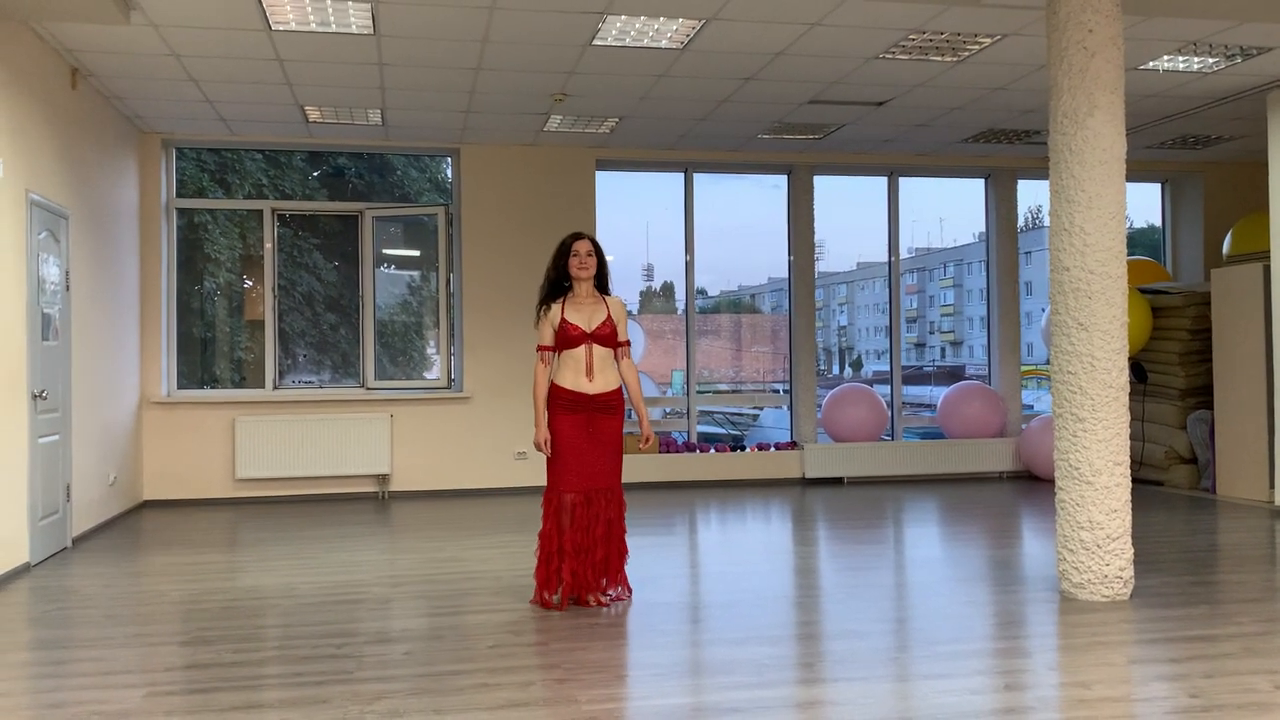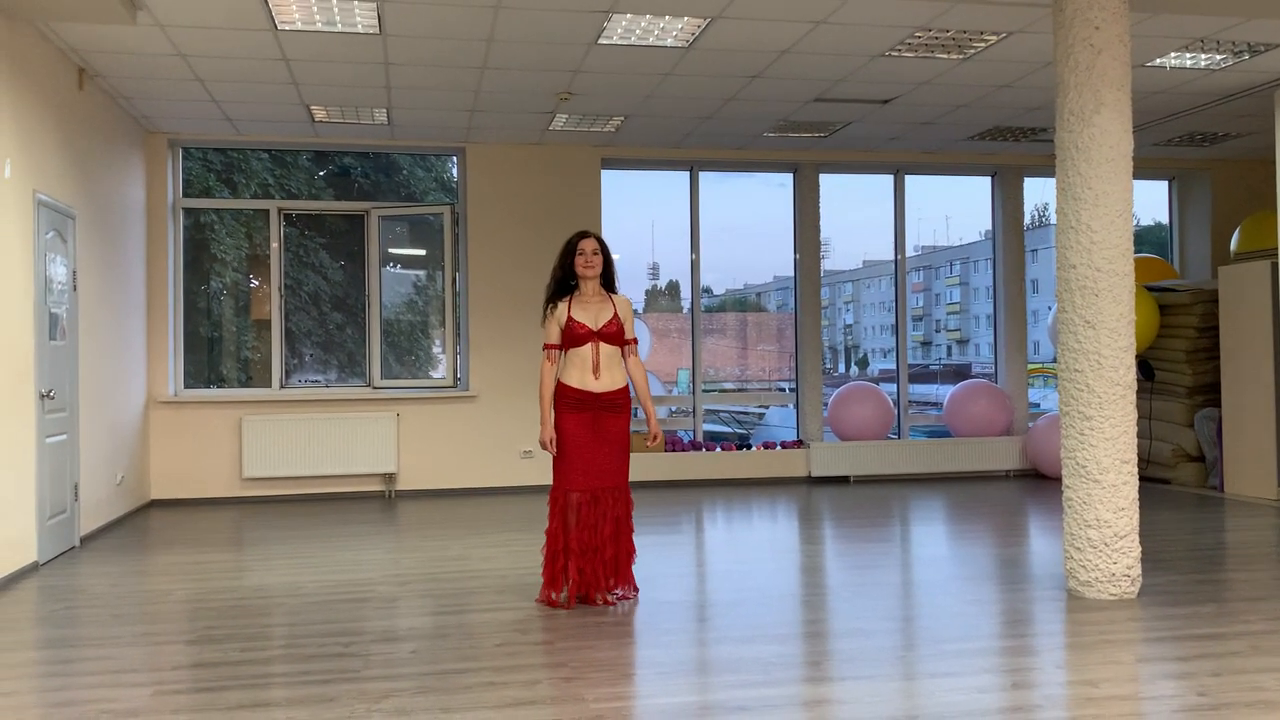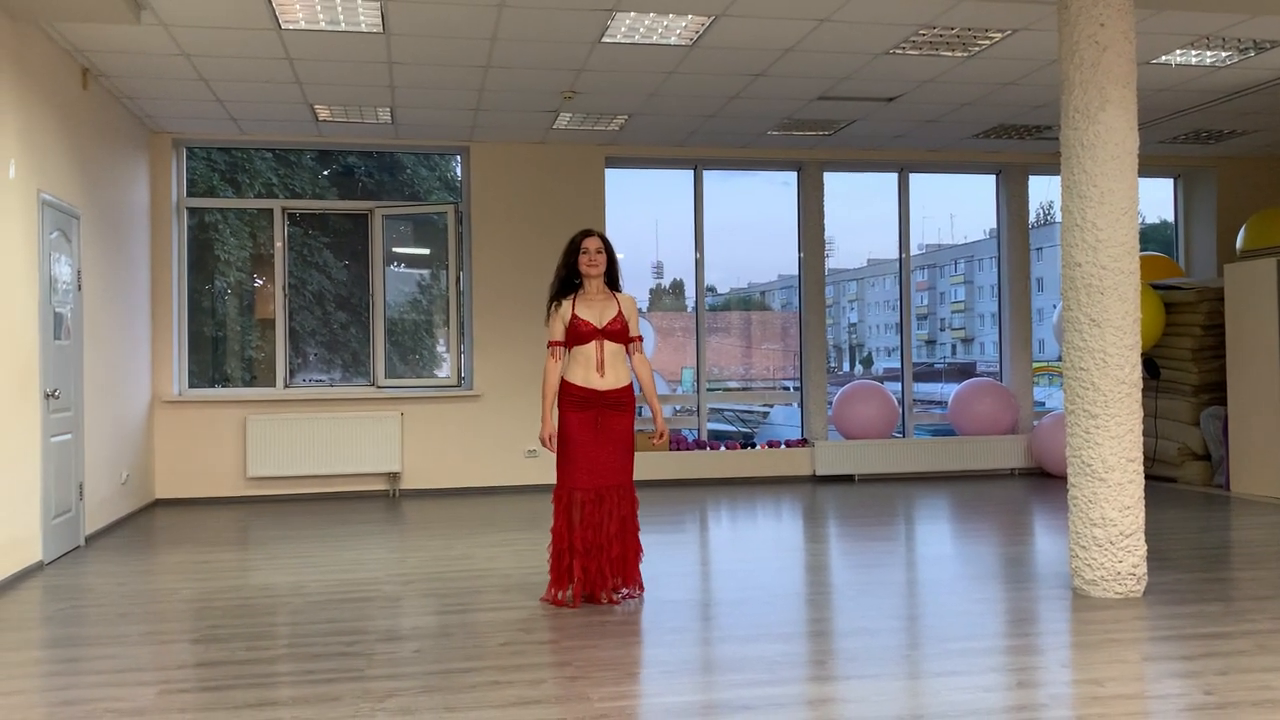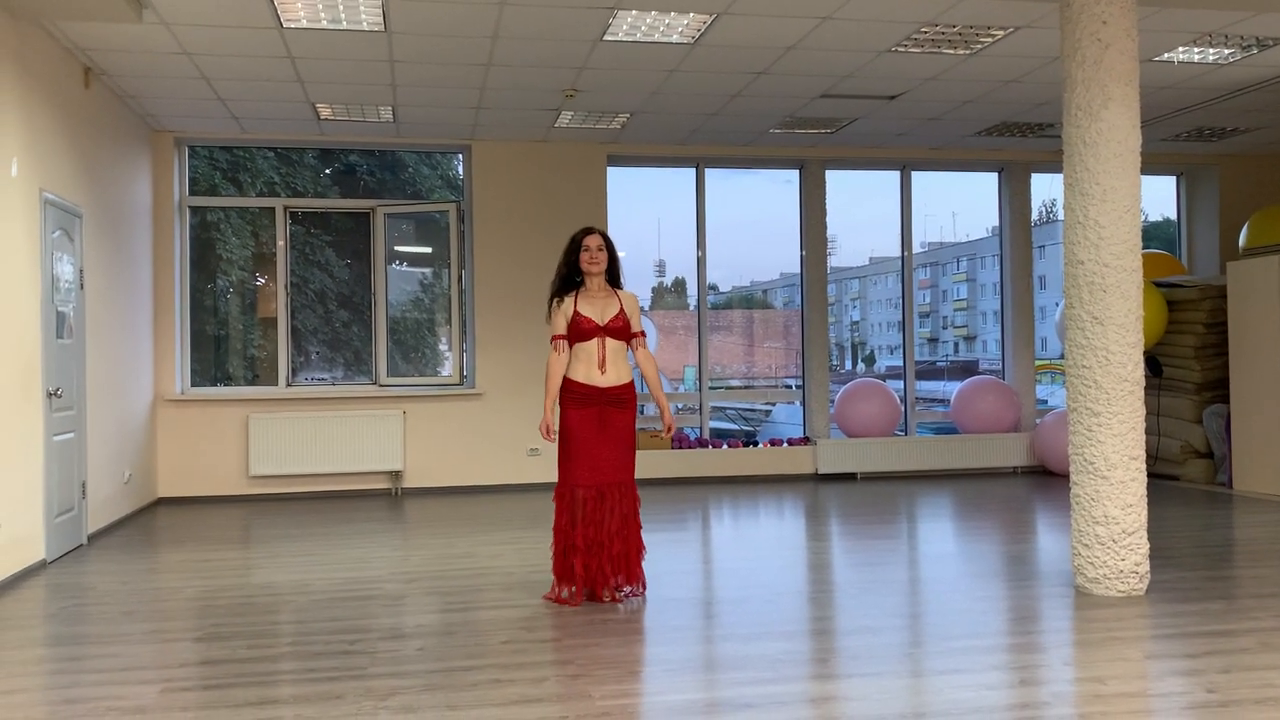
dt=0.2s
person 1, frame 1
left shoulder: (615, 307)
right shoulder: (552, 311)
left elbow: (625, 362)
right elbow: (543, 367)
left wrist: (643, 416)
right wrist: (540, 423)
left hip: (608, 409)
right hip: (566, 409)
left knee: (604, 493)
right knee: (566, 492)
left ankle: (599, 581)
right ankle: (564, 582)
person 1, frame 2
left shoulder: (621, 306)
right shoulder: (559, 309)
left elbow: (633, 361)
right elbow: (549, 365)
left wrist: (651, 415)
right wrist: (545, 421)
left hip: (615, 407)
right hip: (572, 407)
left knee: (611, 491)
right knee: (573, 490)
left ankle: (607, 580)
right ankle: (571, 581)
person 1, frame 3
left shoulder: (626, 304)
right shoulder: (563, 307)
left elbow: (638, 358)
right elbow: (554, 362)
left wrist: (657, 412)
right wrist: (546, 417)
left hip: (619, 405)
right hip: (576, 405)
left knee: (616, 489)
right knee: (578, 488)
left ankle: (612, 579)
right ankle: (576, 579)
person 1, frame 4
left shoulder: (627, 301)
right shoulder: (565, 303)
left elbow: (642, 353)
right elbow: (558, 356)
left wrist: (664, 404)
right wrist: (547, 408)
left hip: (620, 402)
right hip: (577, 401)
left knee: (617, 486)
right knee: (579, 485)
left ankle: (614, 577)
right ankle: (578, 578)
